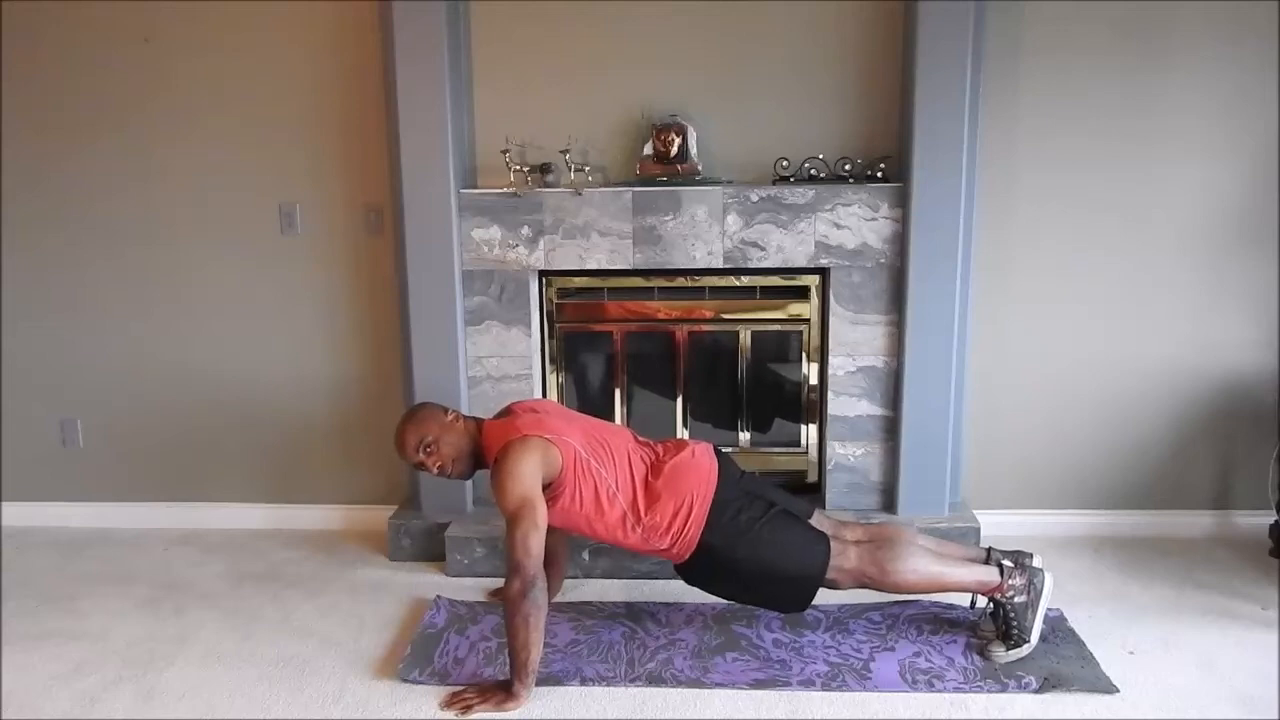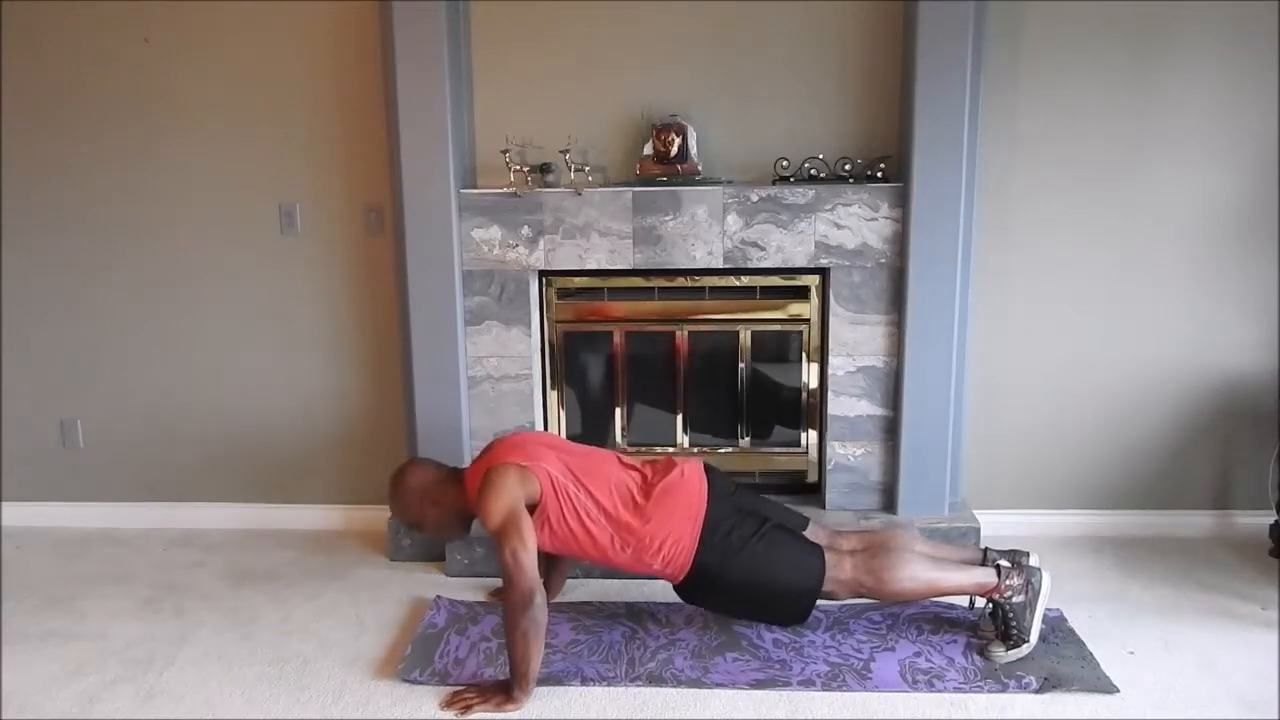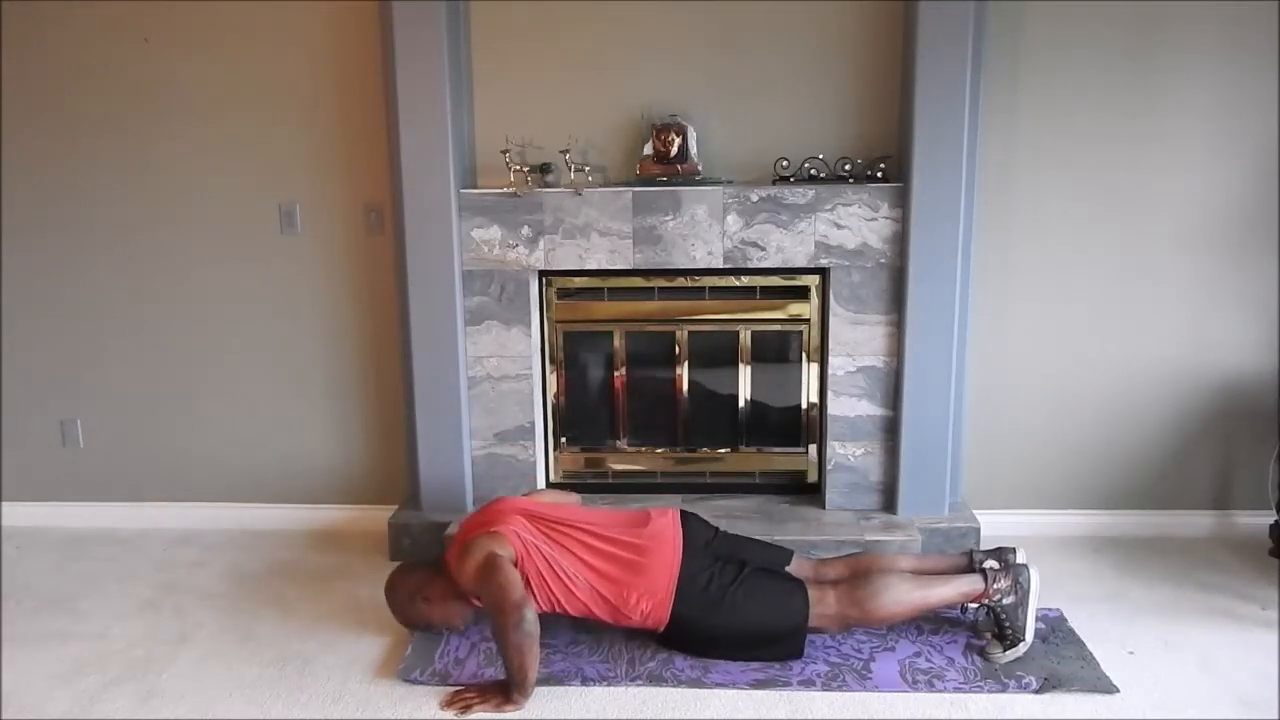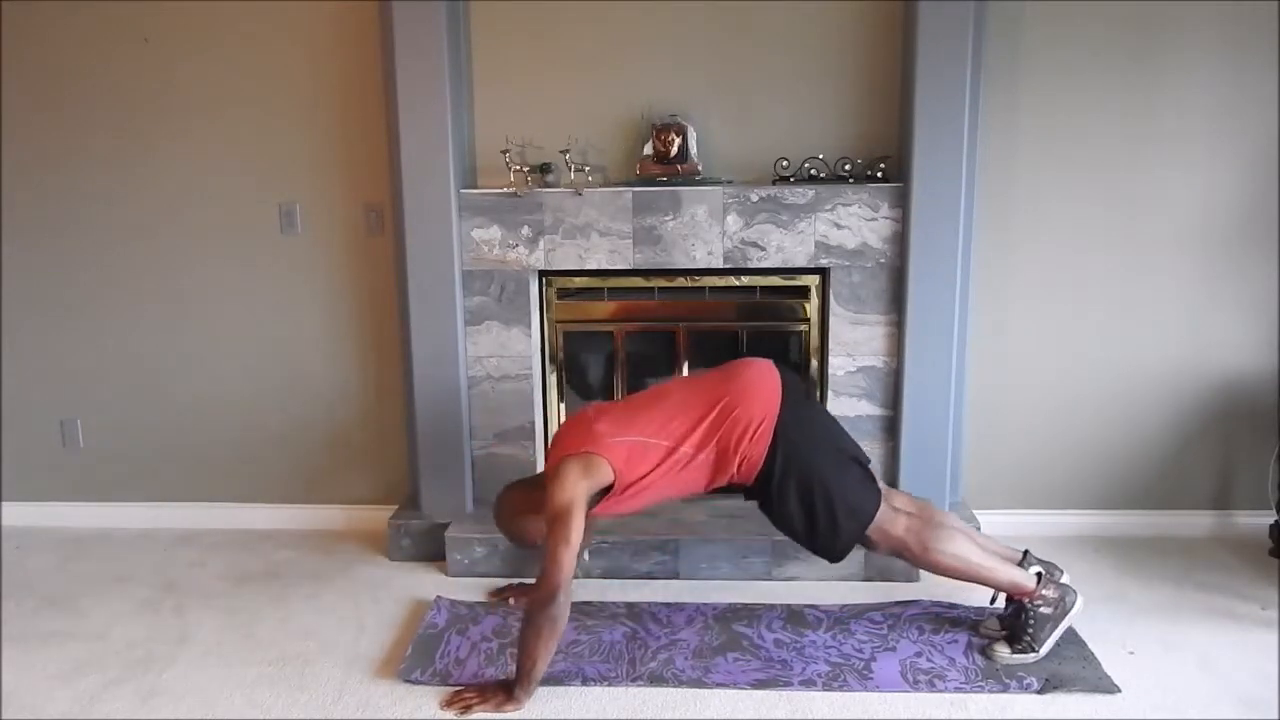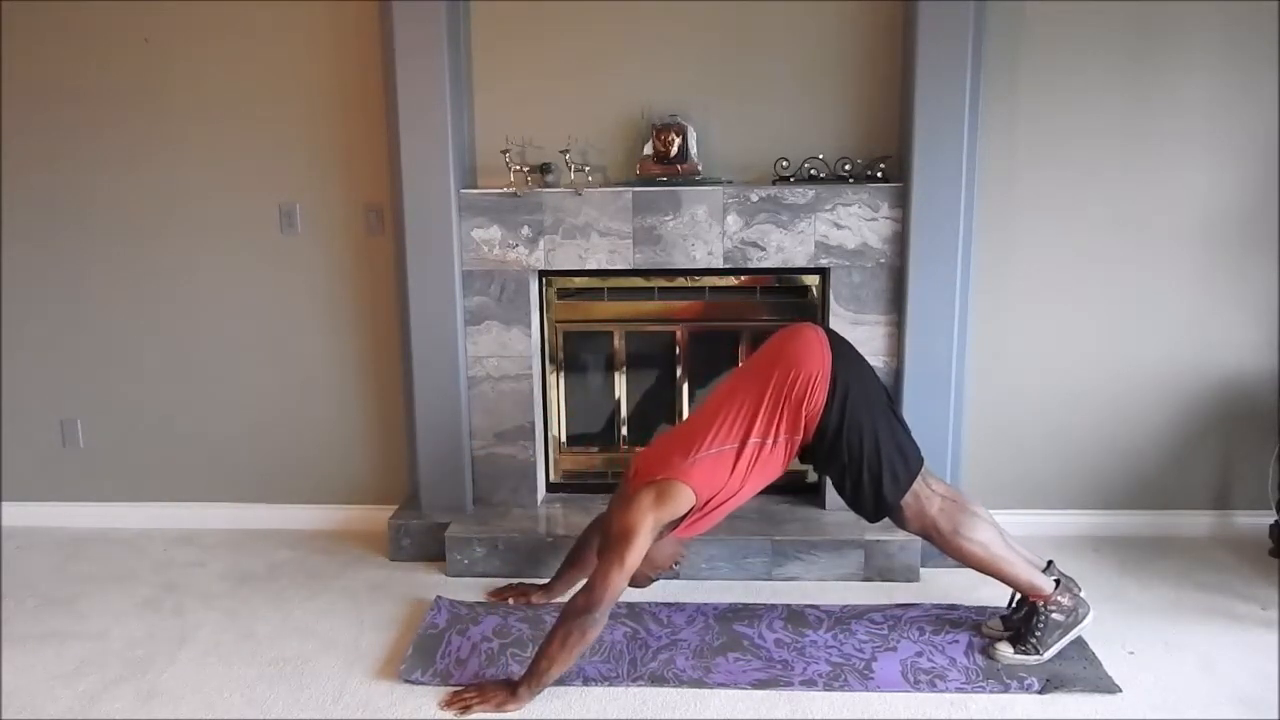
dt=1s
person 1, frame 1
left shoulder: (512, 463)
right shoulder: (517, 420)
left elbow: (524, 581)
right elbow: (556, 518)
right wrist: (544, 591)
left hip: (697, 518)
right hip: (697, 474)
left knee: (851, 566)
right knee: (844, 537)
left ankle: (1010, 580)
right ankle: (998, 560)
person 1, frame 2
left shoulder: (493, 492)
right shoulder: (502, 455)
left elbow: (525, 594)
right wrist: (538, 592)
left hip: (694, 541)
right hip: (691, 492)
left knee: (848, 576)
right knee: (841, 546)
left ankle: (1006, 585)
right ankle: (997, 562)
person 1, frame 3
left shoulder: (472, 558)
right shoulder: (491, 523)
left elbow: (516, 611)
right elbow: (569, 498)
left hip: (676, 593)
right hip: (671, 537)
left knee: (834, 606)
right knee: (824, 573)
left ankle: (996, 587)
right ankle: (984, 564)
person 1, frame 4
left shoulder: (565, 482)
right shoulder: (571, 448)
left elbow: (554, 596)
right elbow: (579, 521)
right wrist: (545, 586)
left hip: (759, 427)
right hip: (760, 392)
left knee: (888, 528)
right knee: (886, 507)
left ankle: (1040, 592)
right ankle: (1028, 568)
person 1, frame 5
left shoulder: (646, 512)
right shoulder: (639, 490)
left elbow: (592, 608)
right elbow: (597, 531)
right wrist: (546, 588)
left hip: (817, 382)
right hip: (808, 364)
left knee: (919, 508)
right knee: (919, 496)
left ankle: (1056, 598)
right ankle: (1040, 583)
